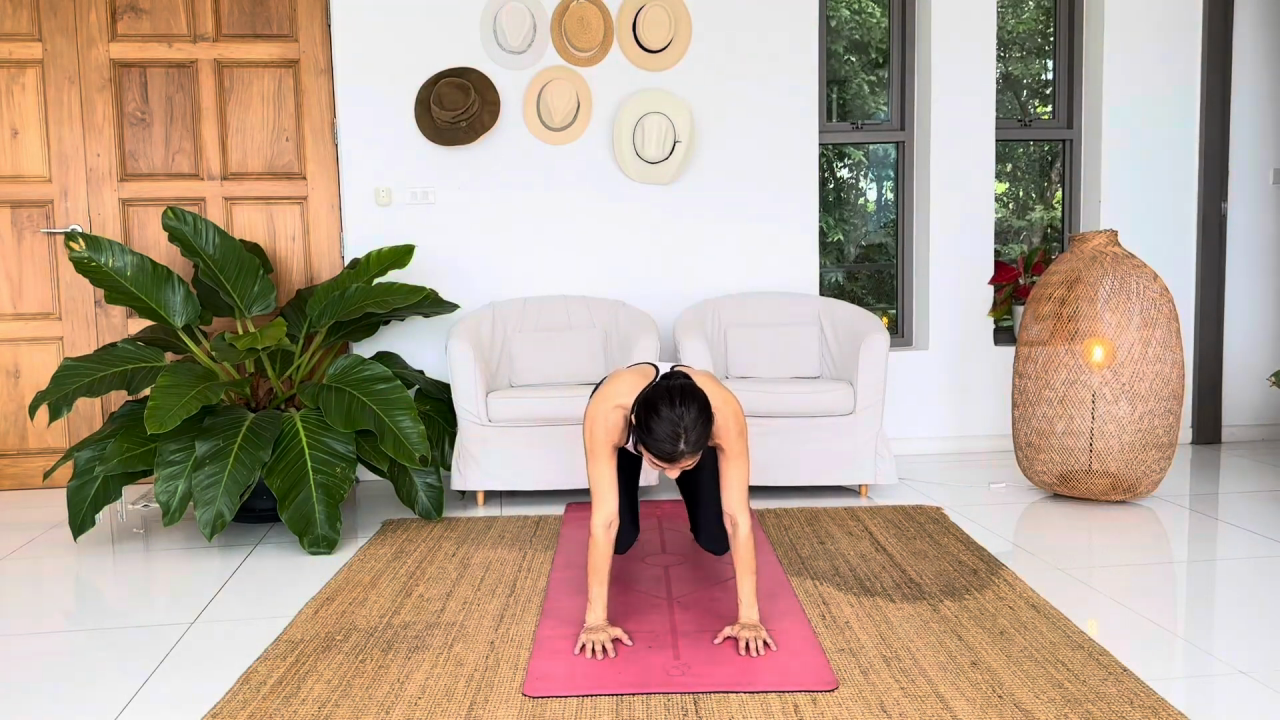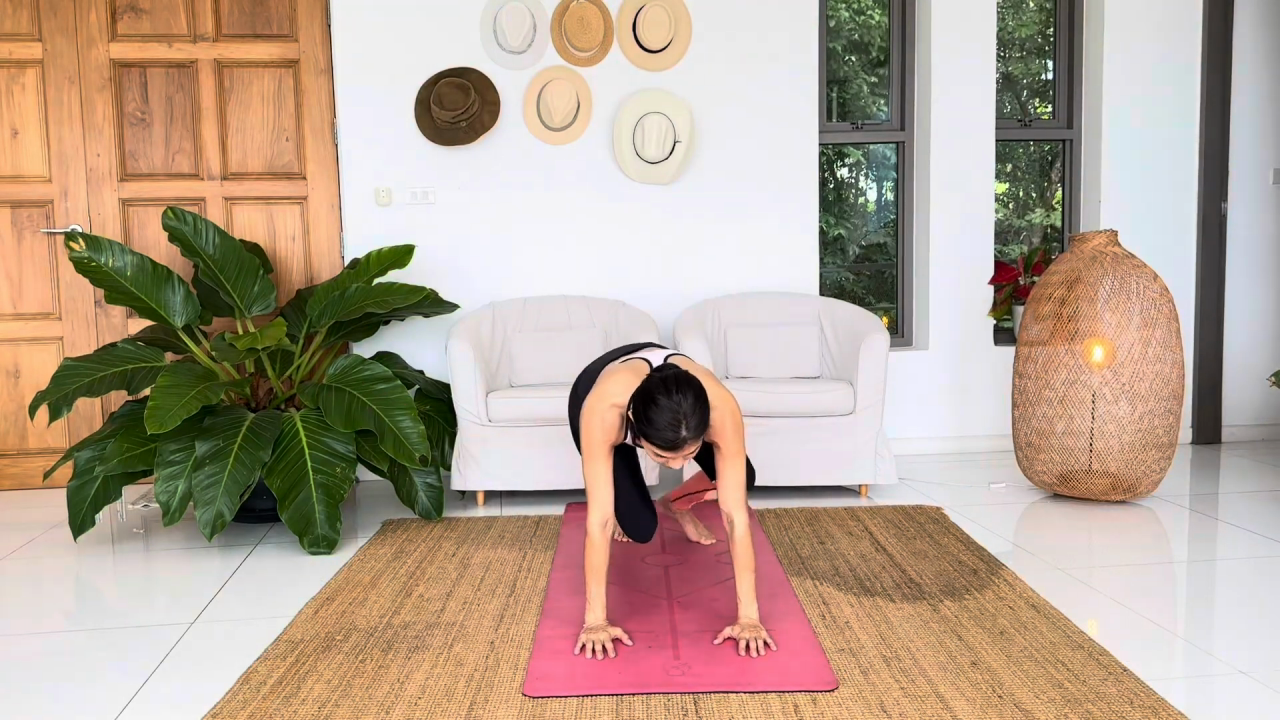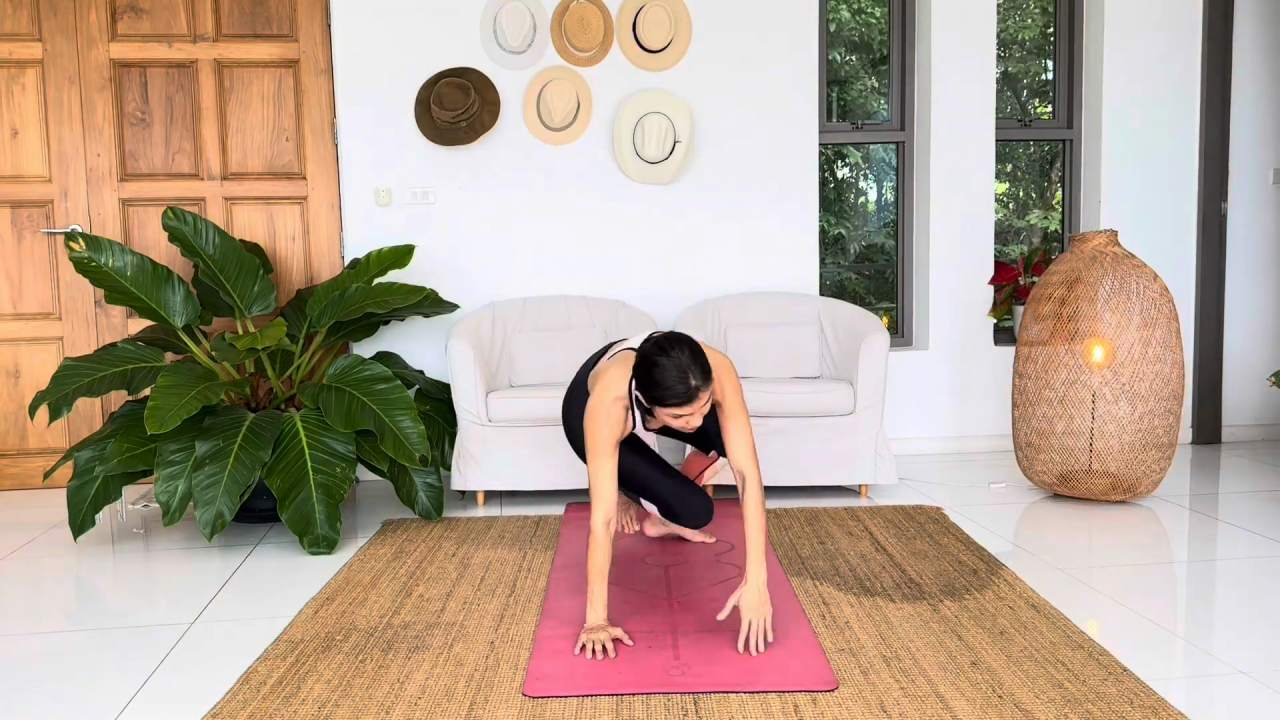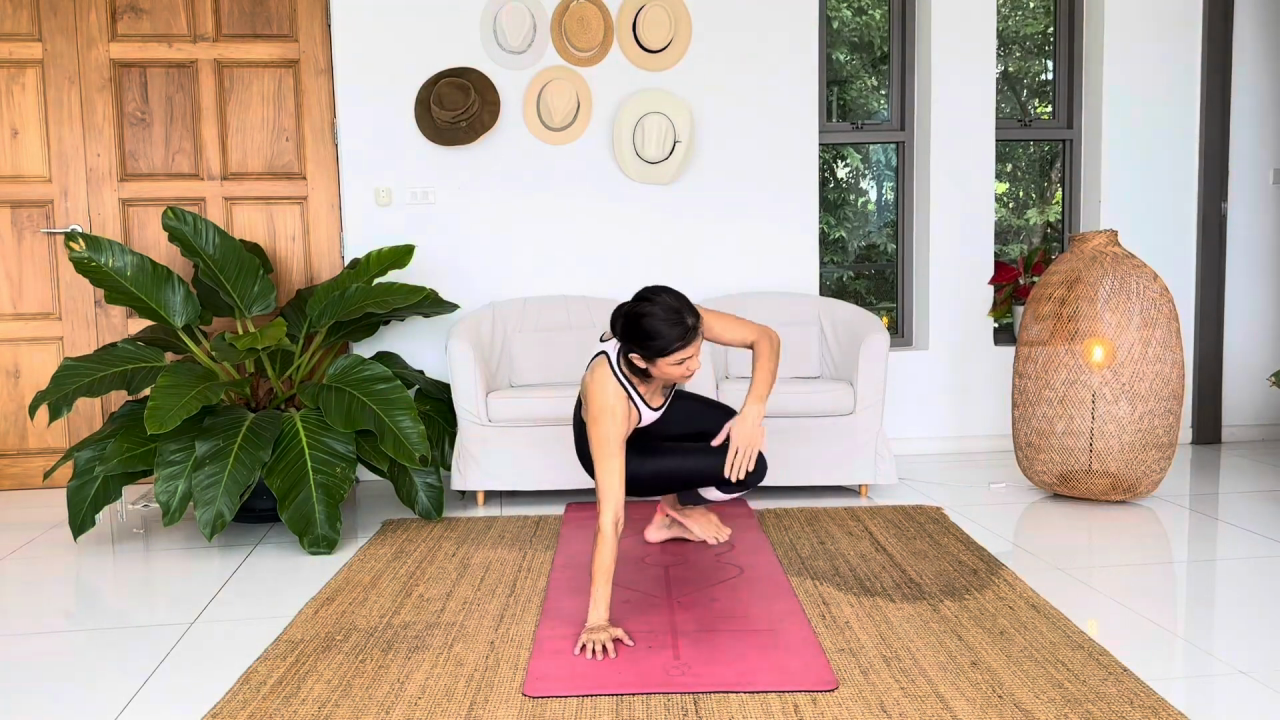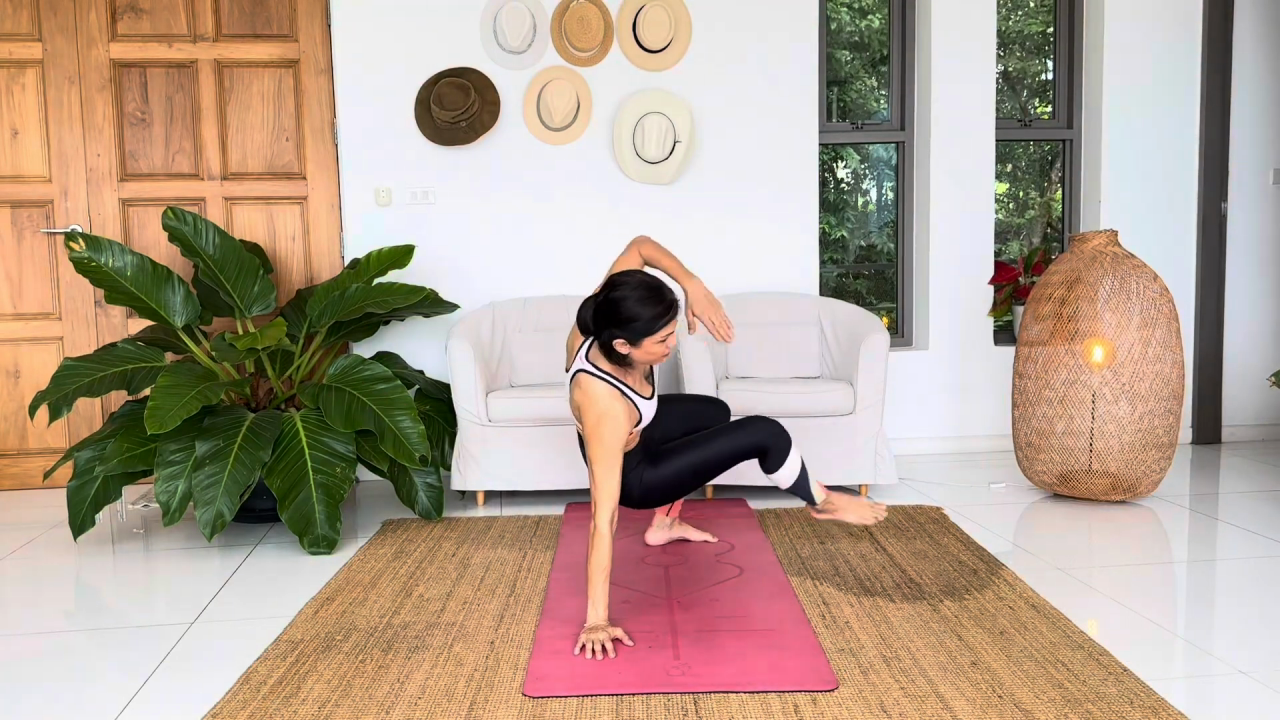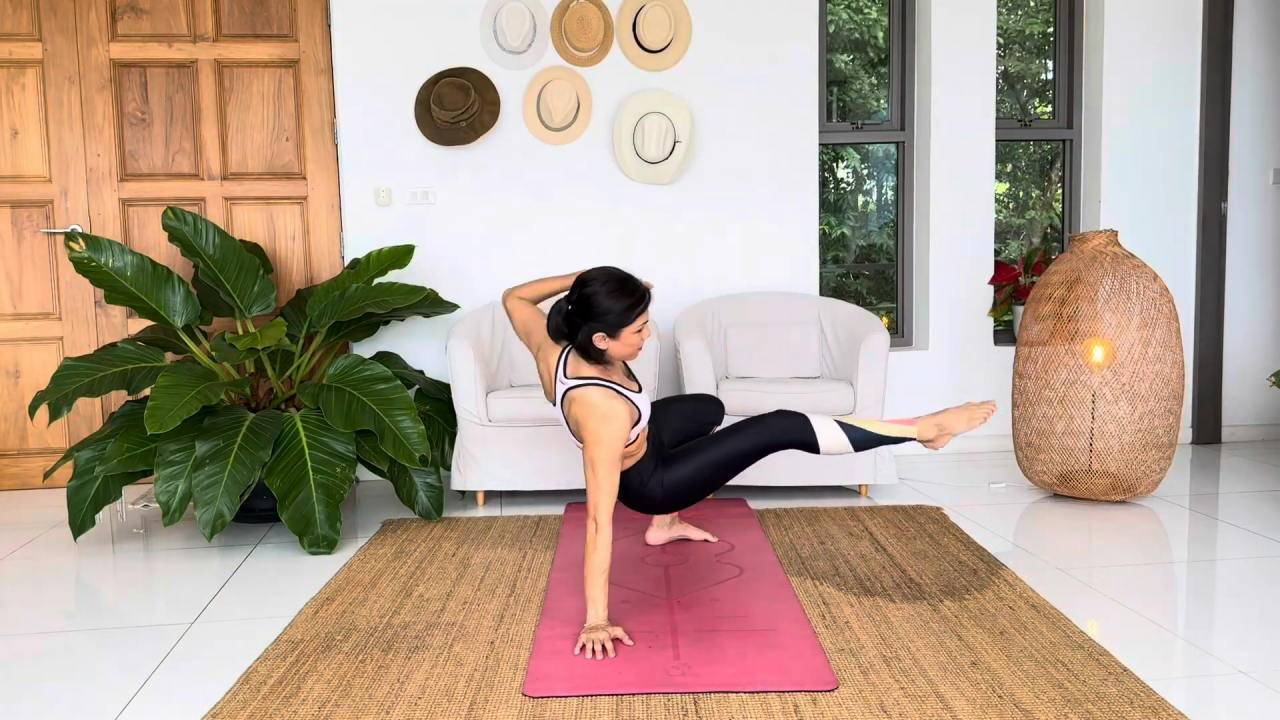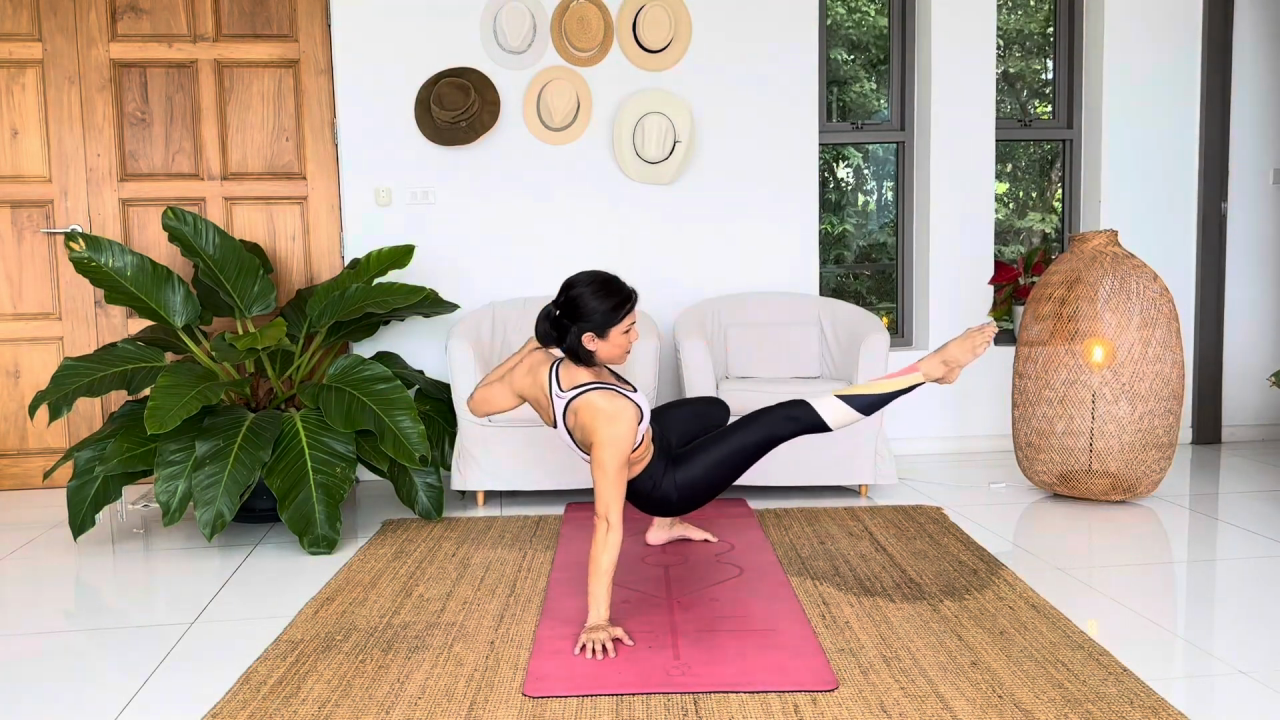
dt=0.2s
person 1, frame 1
left shoulder: (724, 412)
right shoulder: (609, 410)
left elbow: (738, 518)
right elbow: (603, 520)
left wrist: (749, 616)
right wrist: (596, 619)
right hip: (625, 430)
left knee: (715, 543)
right knee: (620, 540)
person 1, frame 2
left shoulder: (720, 407)
right shoulder: (604, 408)
left elbow: (736, 516)
right elbow: (599, 519)
left wrist: (748, 616)
right wrist: (595, 619)
left knee: (742, 478)
right knee: (640, 527)
left ankle: (677, 503)
person 1, frame 3
left shoulder: (714, 371)
right shoulder: (608, 404)
left elbow: (748, 474)
right elbow: (602, 519)
left wrist: (756, 583)
right wrist: (596, 619)
right hip: (584, 407)
right knee: (697, 510)
left ankle: (661, 517)
right ankle: (625, 489)
person 1, frame 4
left shoulder: (683, 330)
right shoulder: (610, 400)
left elbow: (766, 338)
right elbow: (611, 519)
left wrist: (750, 414)
right wrist: (597, 619)
right hip: (619, 446)
left knee: (730, 427)
right knee: (744, 470)
left ankle: (664, 521)
right ankle: (681, 505)
person 1, frame 5
left shoulder: (603, 318)
right shoulder: (604, 407)
left elbow: (640, 245)
right elbow: (604, 519)
left wrist: (693, 287)
right wrist: (596, 619)
left hip: (644, 437)
right hip: (629, 473)
left knee: (715, 413)
right knee: (769, 436)
left ankle: (664, 525)
right ankle: (821, 500)
person 1, frame 6
left shoulder: (556, 342)
right shoulder: (603, 411)
left elbow: (513, 298)
right elbow: (600, 522)
left wrist: (573, 283)
right wrist: (597, 620)
left hip: (638, 437)
right hip: (643, 479)
left knee: (709, 409)
right knee: (784, 428)
left ankle: (664, 525)
right ankle: (918, 429)
person 1, frame 7
left shoulder: (540, 364)
right shoulder: (607, 412)
left elbow: (478, 402)
right elbow: (607, 523)
right wrist: (598, 620)
left hip: (642, 447)
right hip: (659, 481)
left knee: (713, 411)
right knee: (789, 417)
left ankle: (665, 526)
right ankle: (924, 371)
